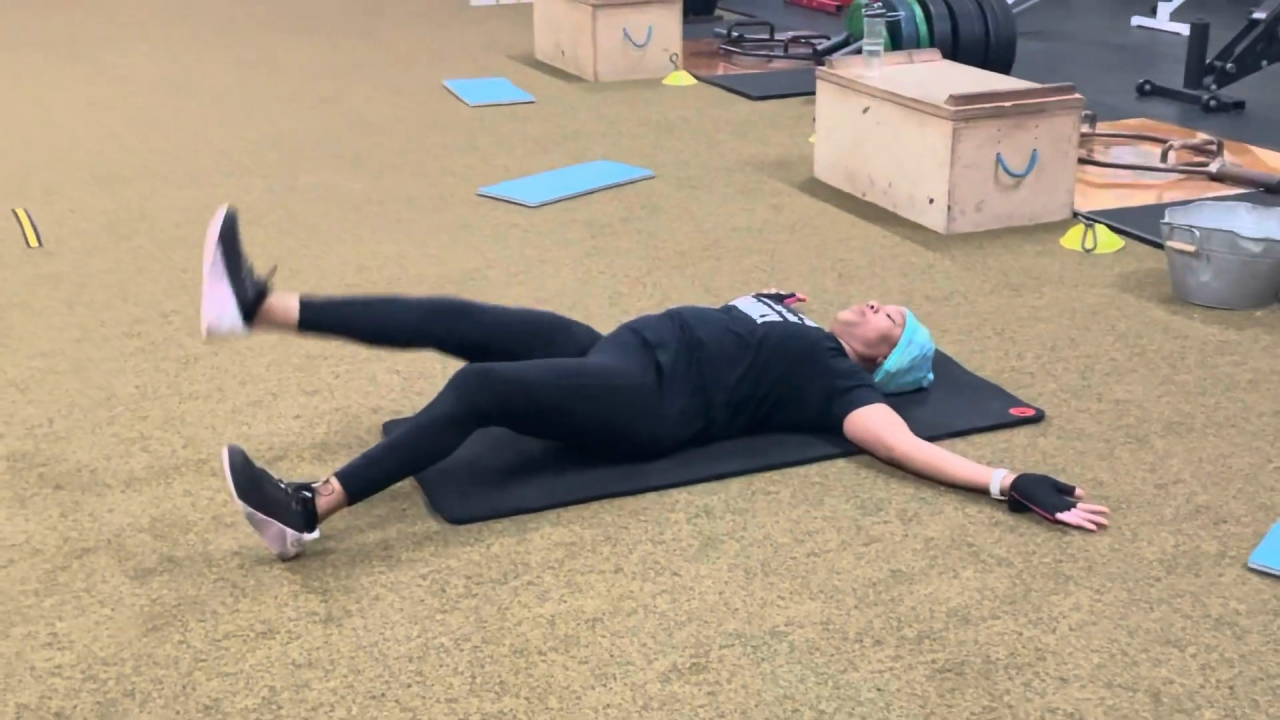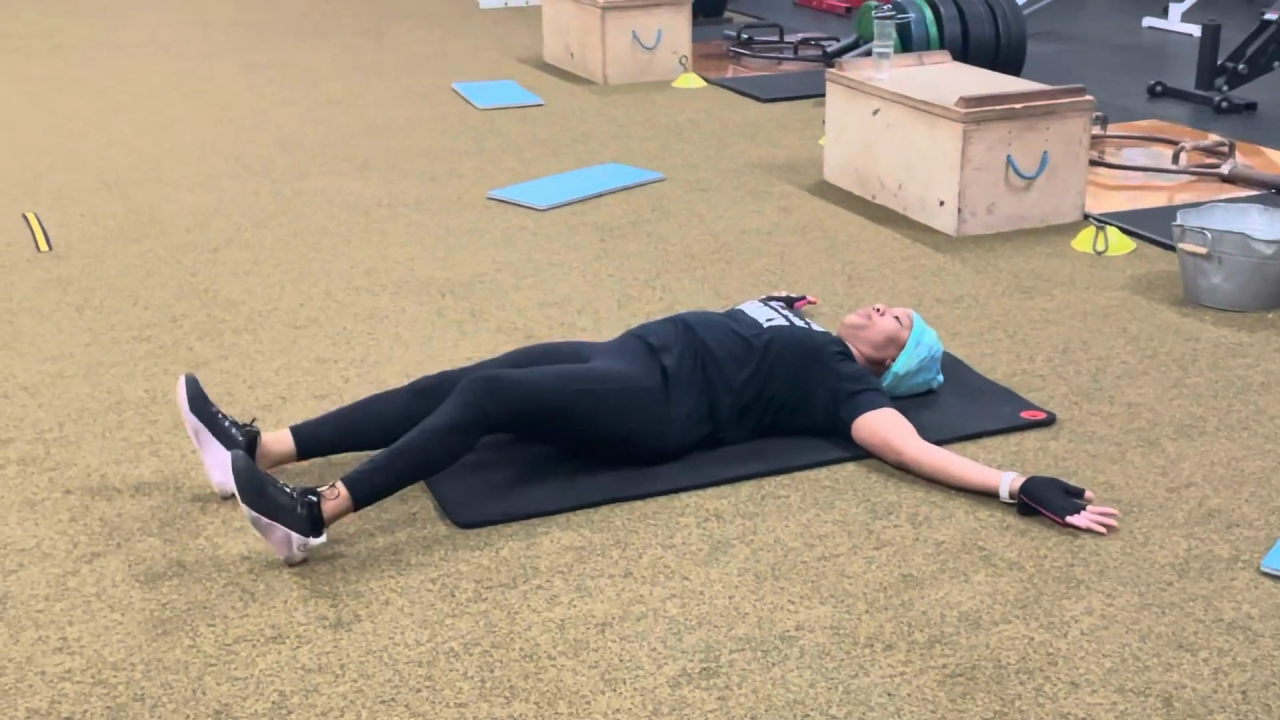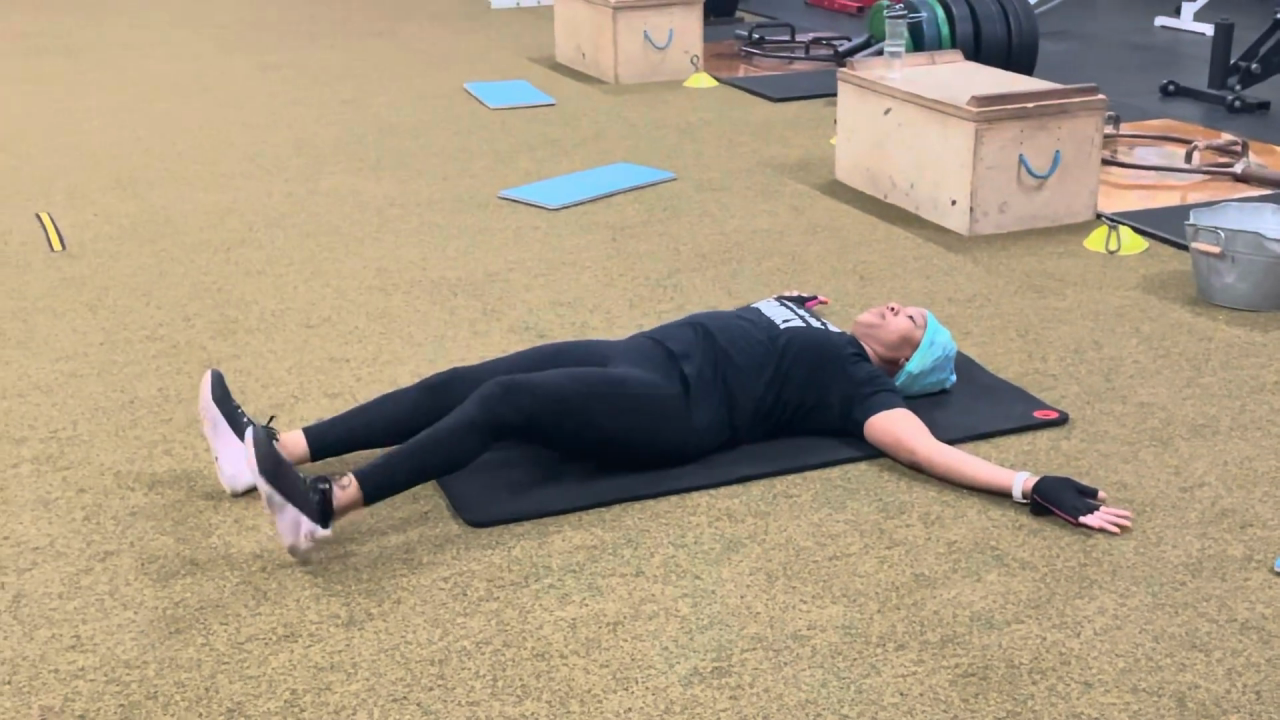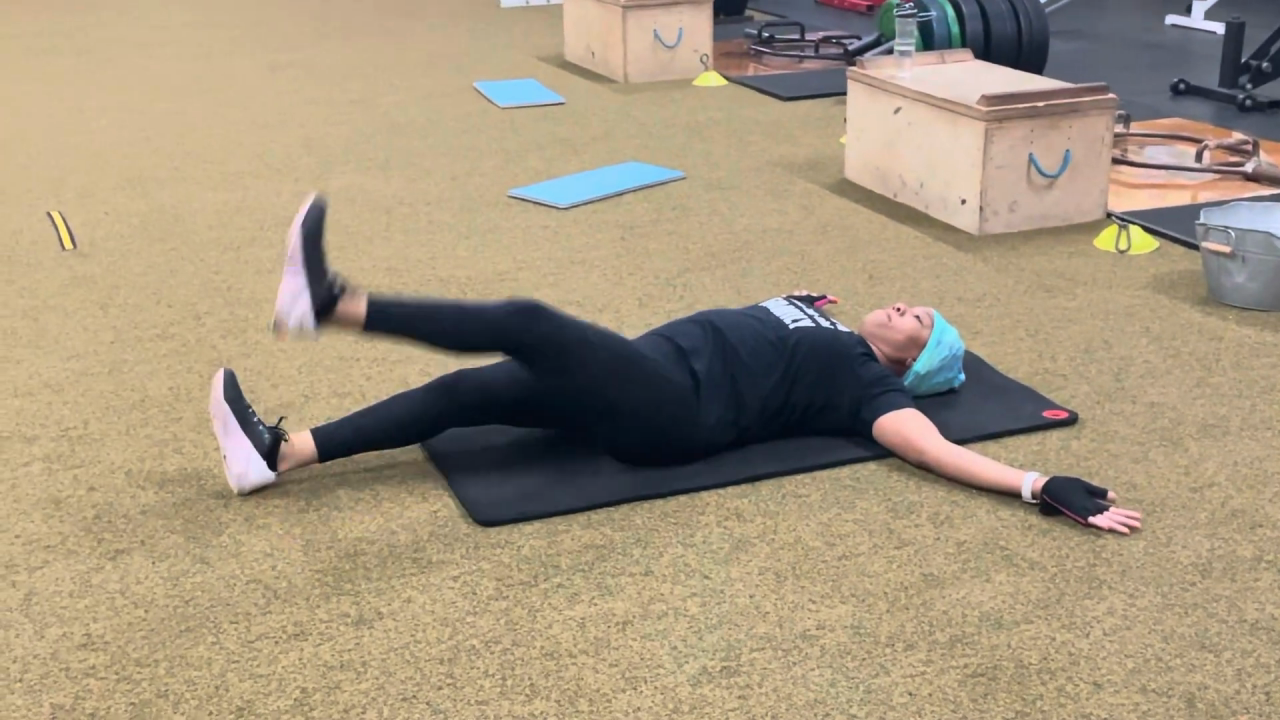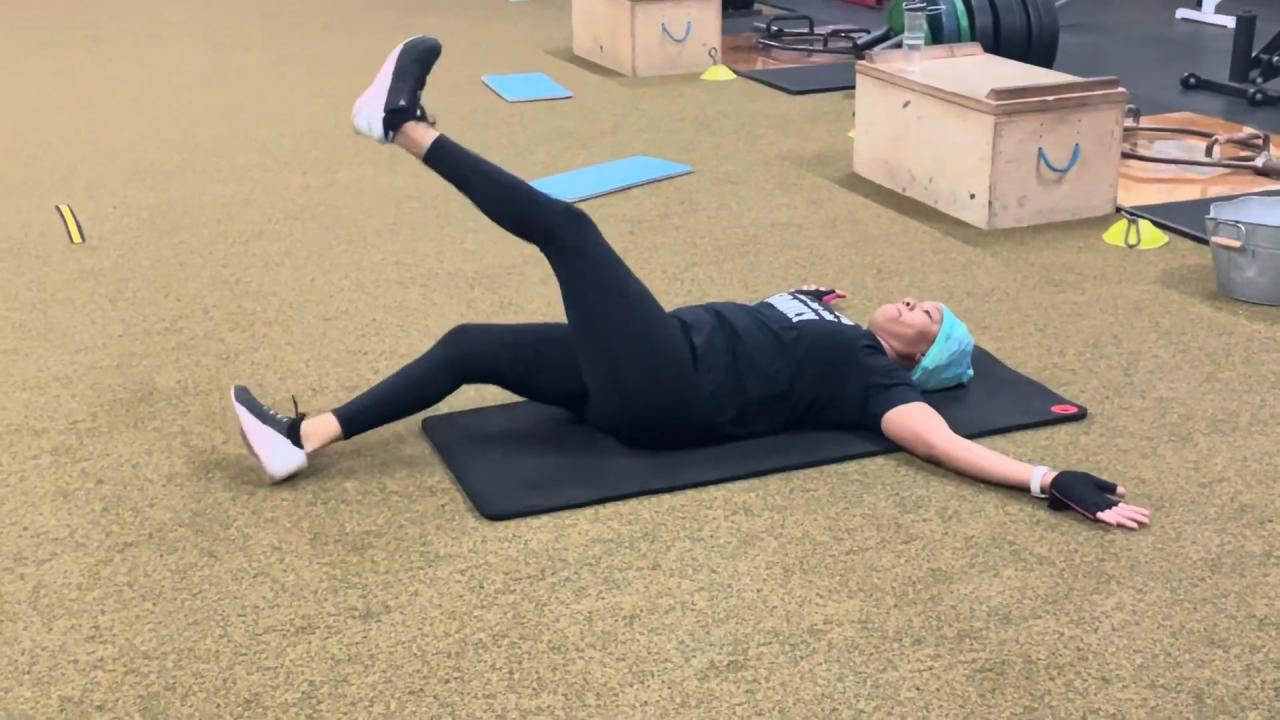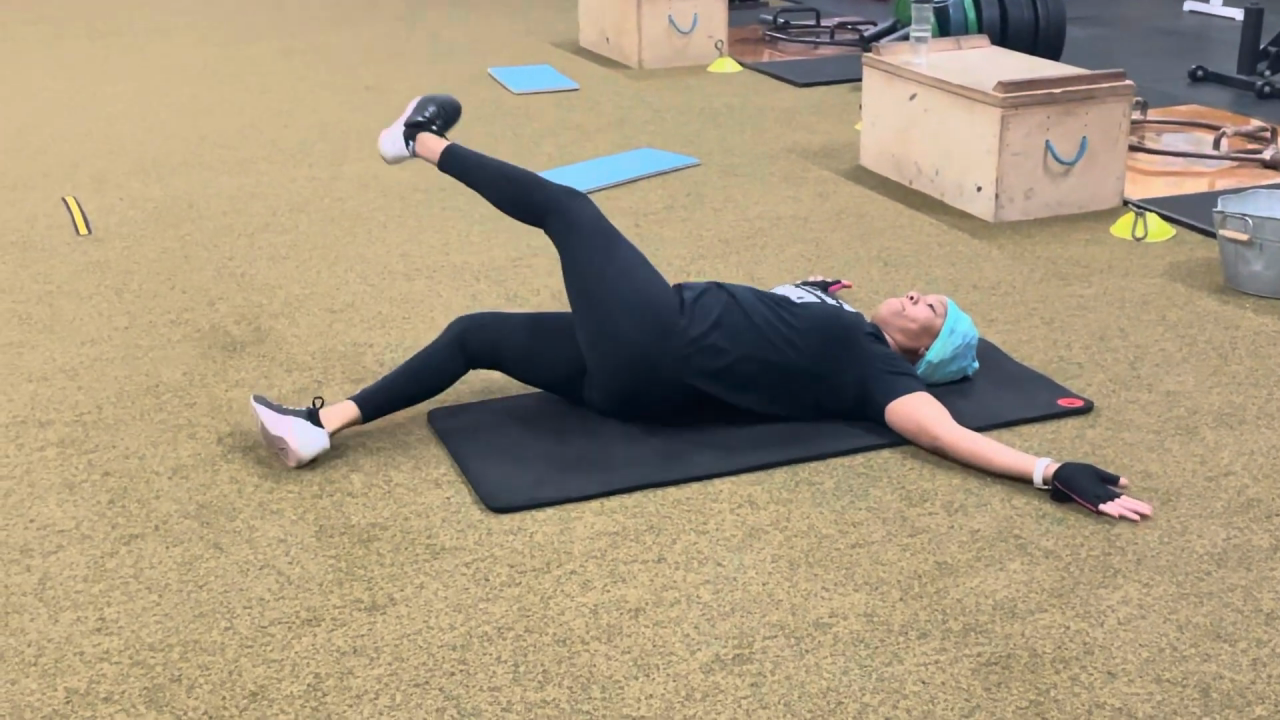
dt=0.3s
person 1, frame 1
left shoulder: (843, 384)
right shoulder: (797, 323)
left elbow: (913, 450)
left wrist: (1015, 484)
right wrist: (765, 294)
left hip: (647, 401)
right hip: (620, 351)
left knee: (480, 385)
right knee: (453, 320)
left ankle: (307, 515)
right ankle: (258, 302)
person 1, frame 2
left shoulder: (846, 385)
right shoulder: (809, 333)
left elbow: (918, 451)
left wrist: (1025, 488)
right wrist: (778, 304)
left hip: (653, 405)
right hip: (626, 356)
left knee: (484, 394)
right knee: (443, 387)
left ankle: (314, 515)
right ankle: (252, 447)
person 1, frame 3
left shoulder: (862, 385)
right shoulder: (815, 329)
left elbow: (936, 454)
left wrist: (1037, 488)
right wrist: (780, 302)
left hip: (670, 409)
right hip: (637, 355)
left knee: (499, 404)
right knee: (460, 381)
left ankle: (322, 501)
right ankle: (270, 456)
person 1, frame 4
left shoulder: (866, 382)
right shoulder: (824, 332)
left elbow: (940, 450)
left wrist: (1048, 486)
right wrist: (797, 301)
left hip: (672, 412)
right hip: (647, 361)
left knee: (524, 324)
right knee: (466, 392)
left ankle: (330, 302)
right ankle: (276, 450)
person 1, frame 5
left shoulder: (876, 380)
right shoulder: (832, 332)
left elbow: (942, 444)
left wrist: (1052, 484)
right wrist: (801, 297)
left hip: (661, 397)
right hip: (646, 378)
left knee: (563, 224)
right knee: (468, 346)
left ankle: (405, 123)
right ankle: (302, 439)
person 1, frame 6
left shoulder: (879, 373)
right shoulder: (843, 328)
left elbow: (950, 434)
left wrist: (1056, 474)
right wrist: (807, 286)
left hip: (655, 353)
right hip: (647, 372)
left knee: (565, 203)
right knee: (473, 334)
left ankle: (424, 143)
right ankle: (323, 424)
